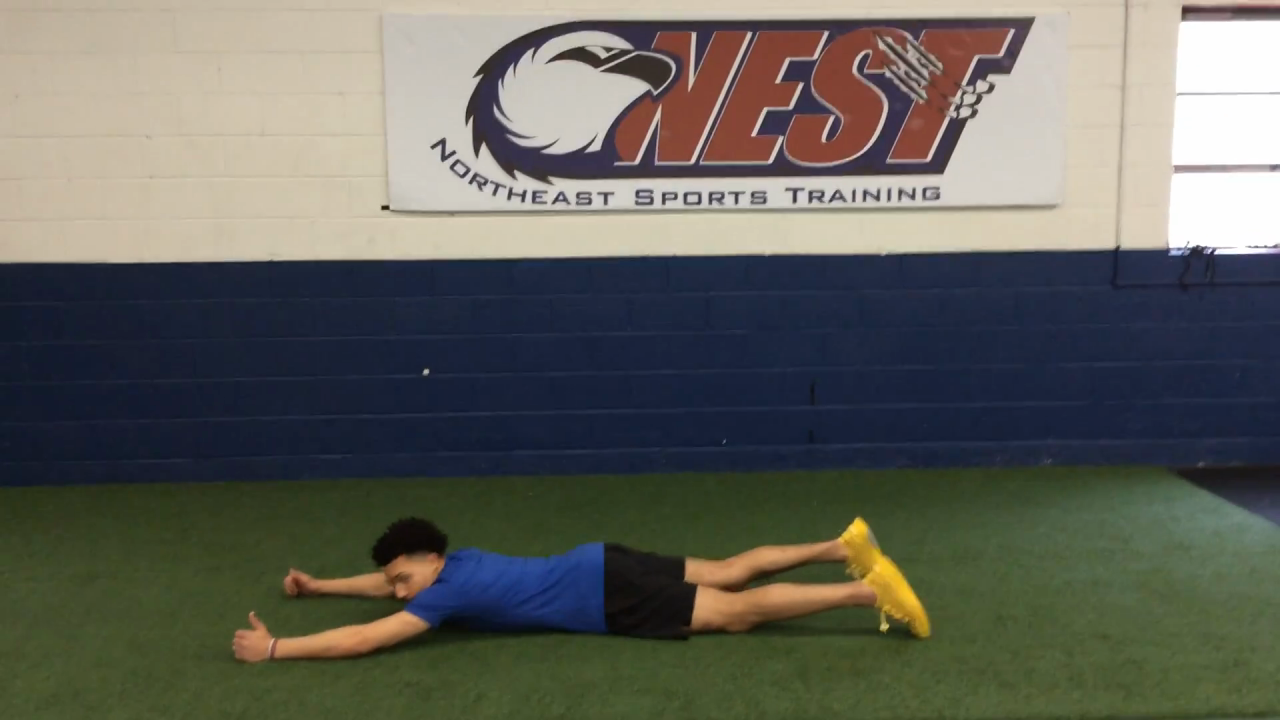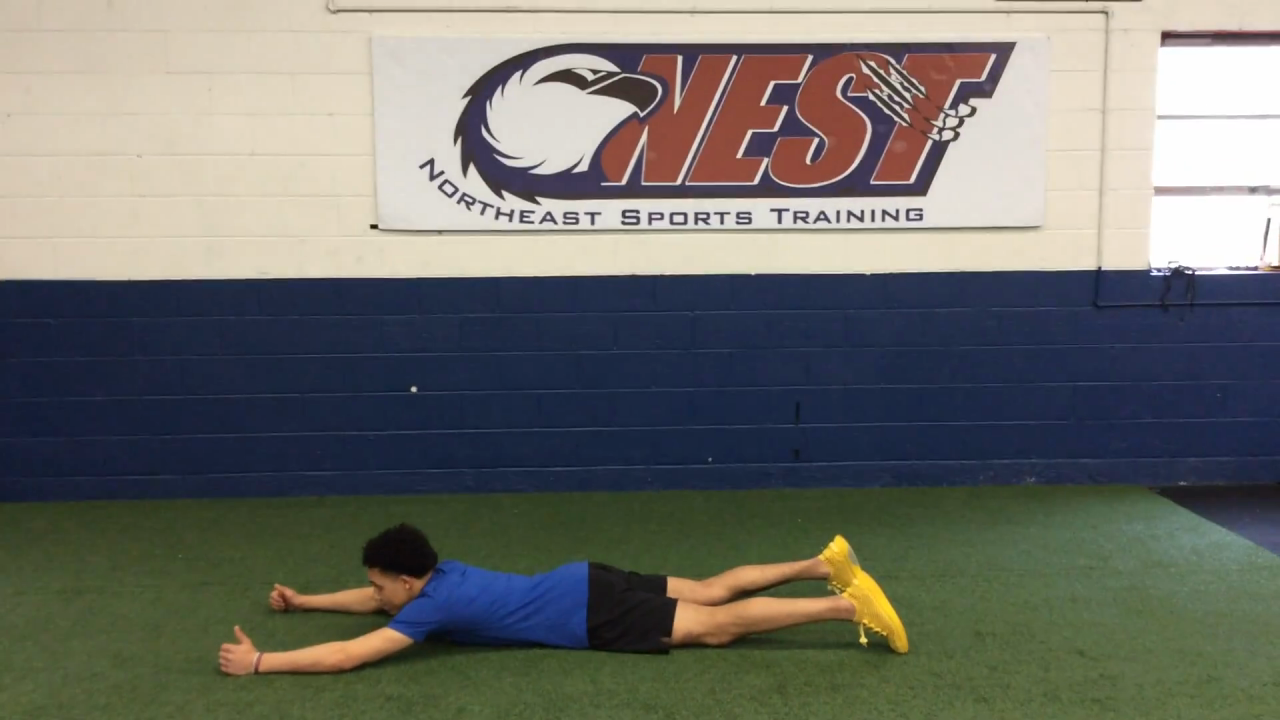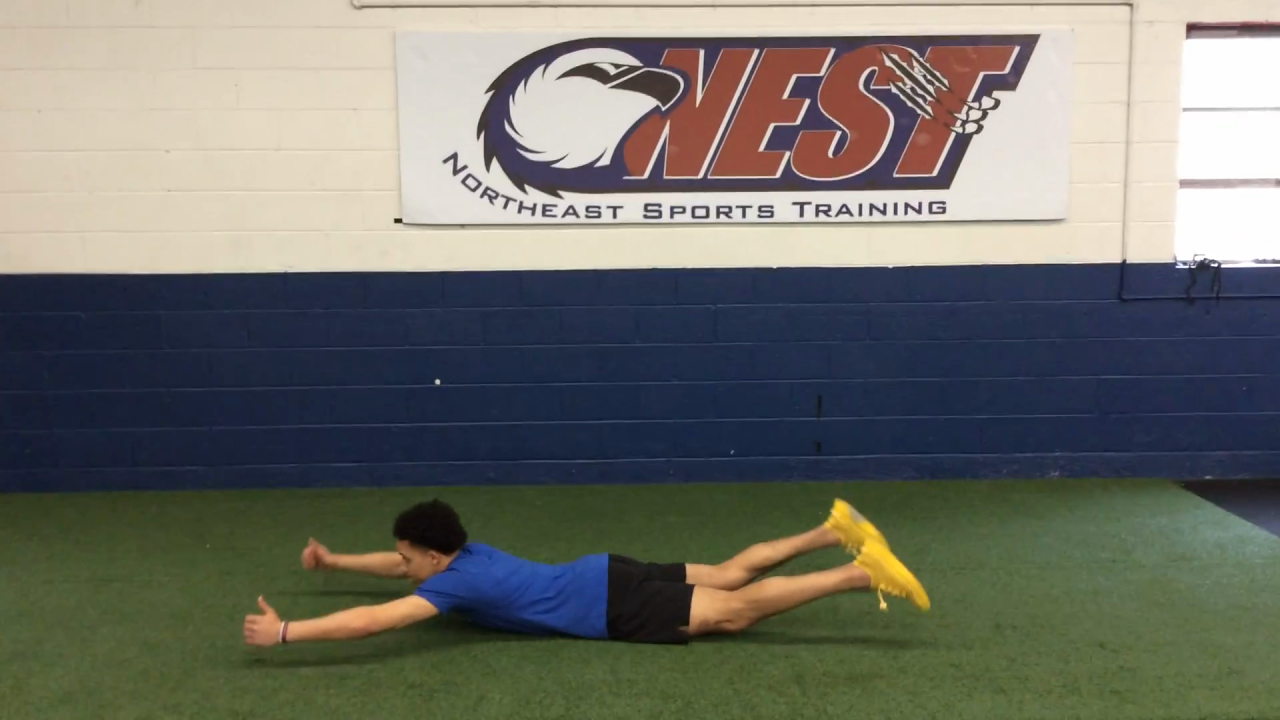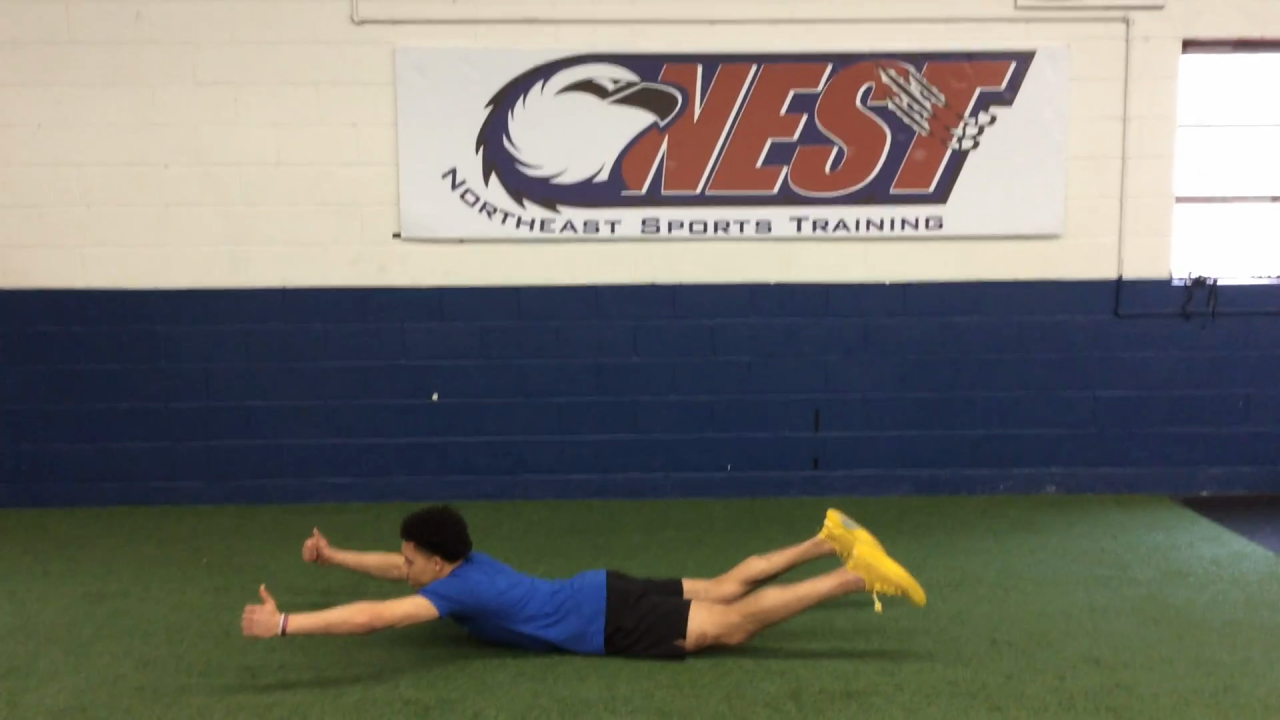
dt=0.5s
person 1, frame 1
left shoulder: (448, 592)
right shoulder: (451, 561)
left elbow: (361, 640)
right elbow: (386, 582)
left wrist: (275, 649)
right wrist: (318, 585)
left hip: (607, 598)
right hip: (601, 568)
left knee: (736, 612)
right knee: (727, 572)
left ankle: (867, 590)
right ankle: (841, 547)
person 1, frame 2
left shoulder: (432, 607)
right shoulder: (439, 573)
left elbow: (346, 656)
right elbow: (374, 600)
left wrist: (259, 662)
right wrist: (303, 601)
left hip: (591, 617)
right hip: (587, 586)
left knee: (716, 626)
right knee: (712, 592)
left ankle: (847, 604)
right ankle: (822, 563)
person 1, frame 3
left shoulder: (455, 583)
right shoulder: (464, 552)
left elbow: (372, 621)
right elbow: (404, 565)
left wrist: (285, 632)
right wrist: (336, 560)
left hip: (612, 608)
right hip: (607, 578)
left knee: (735, 613)
right knee: (729, 575)
left ankle: (861, 573)
right ankle: (833, 530)
person 1, frame 4
left shoulder: (455, 590)
right shoulder: (465, 560)
left elbow: (371, 617)
right elbow: (401, 570)
left wrist: (283, 623)
right wrist: (333, 555)
left hip: (609, 624)
right hip: (604, 595)
left knee: (733, 626)
right knee: (724, 590)
left ankle: (855, 574)
right ankle: (826, 540)
